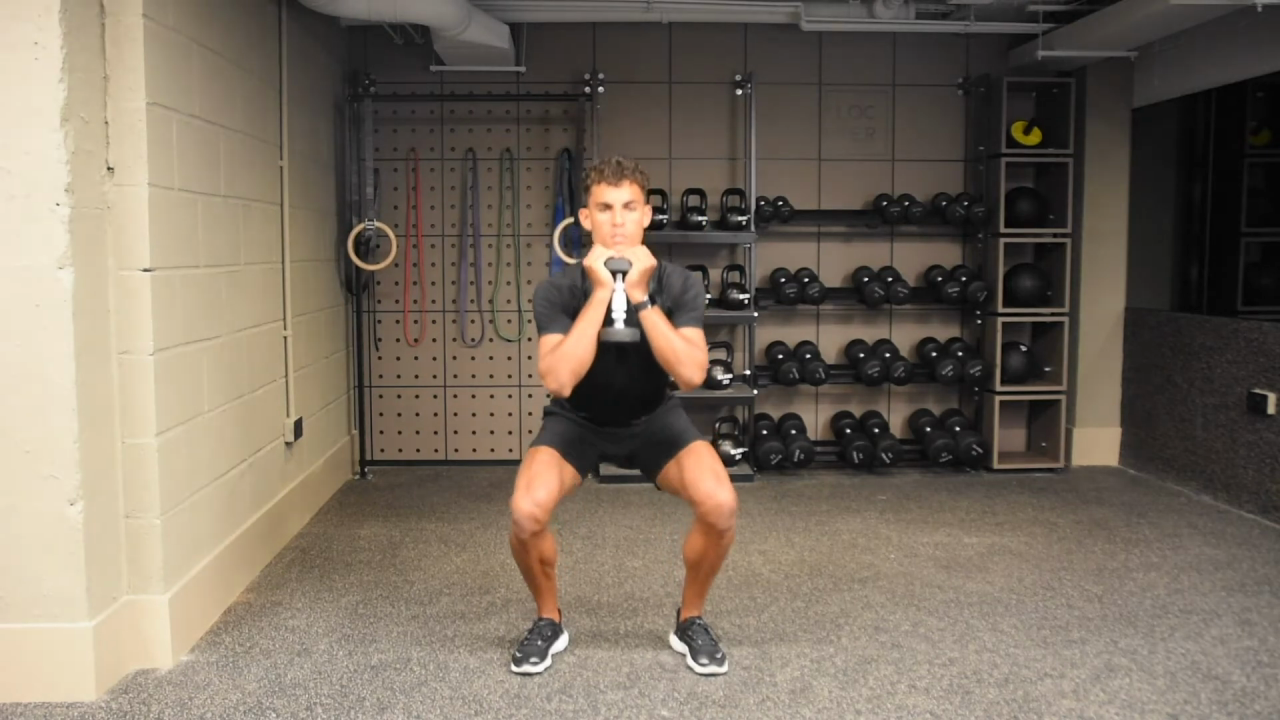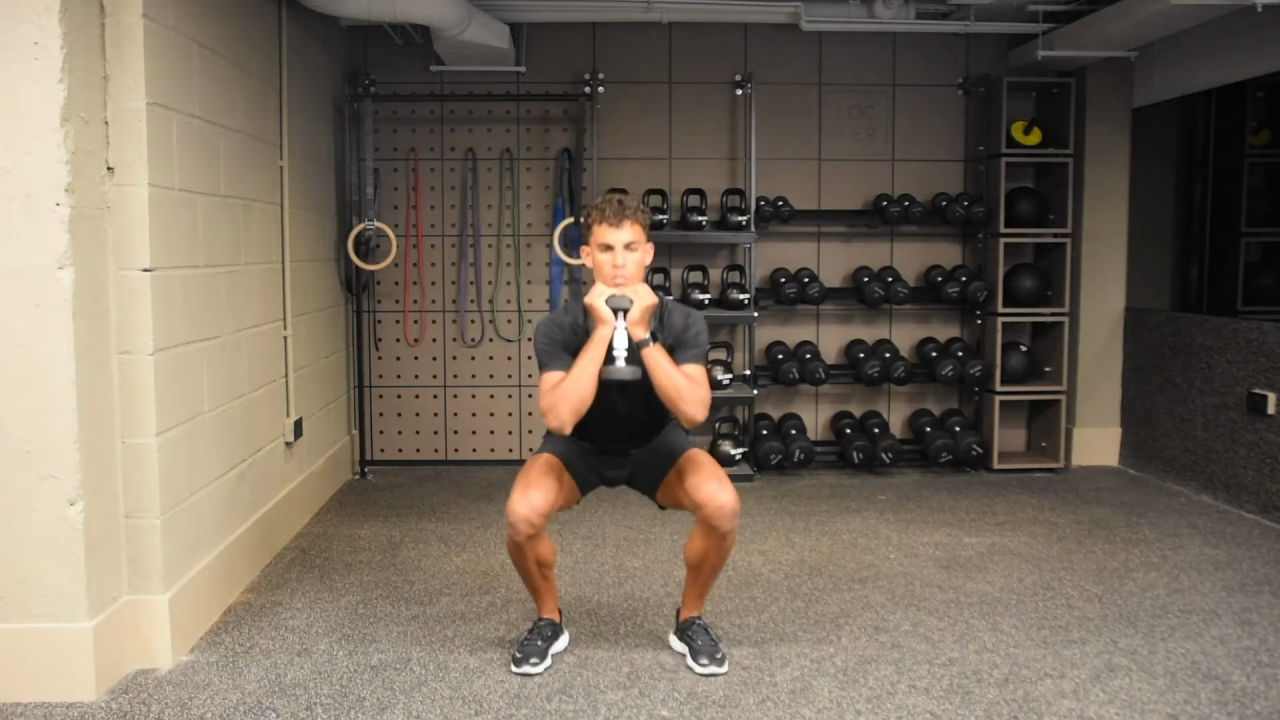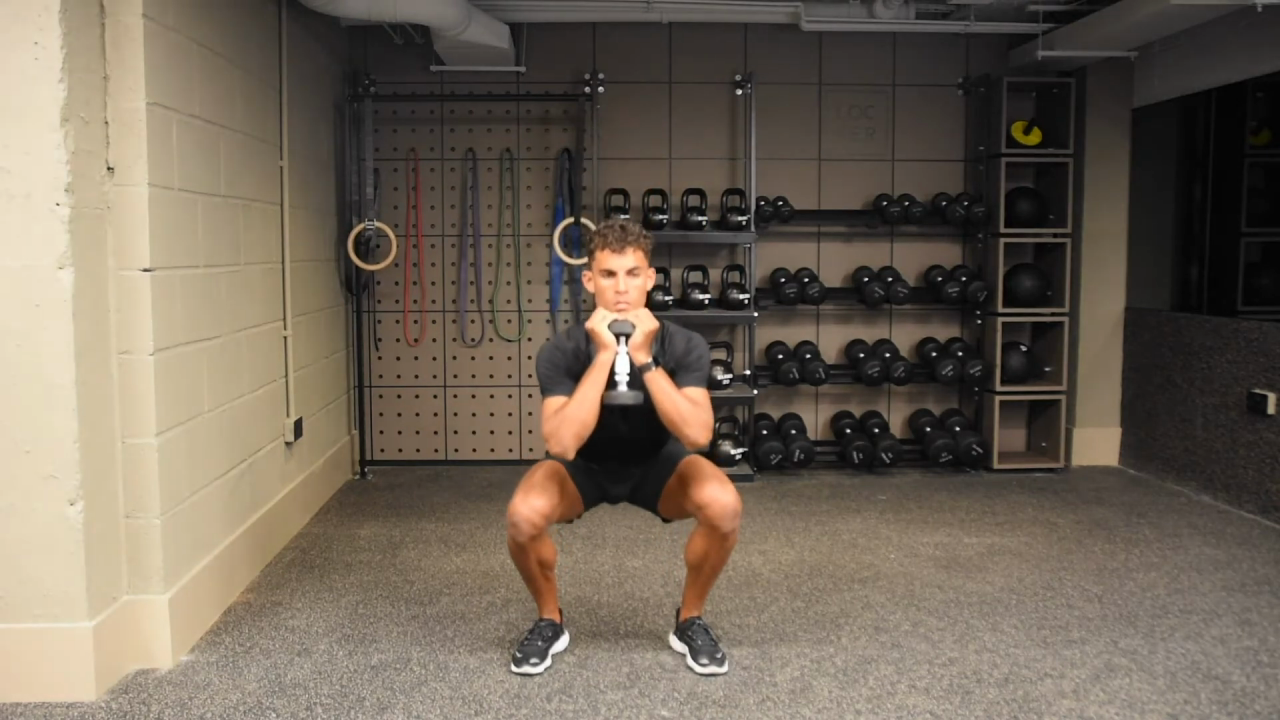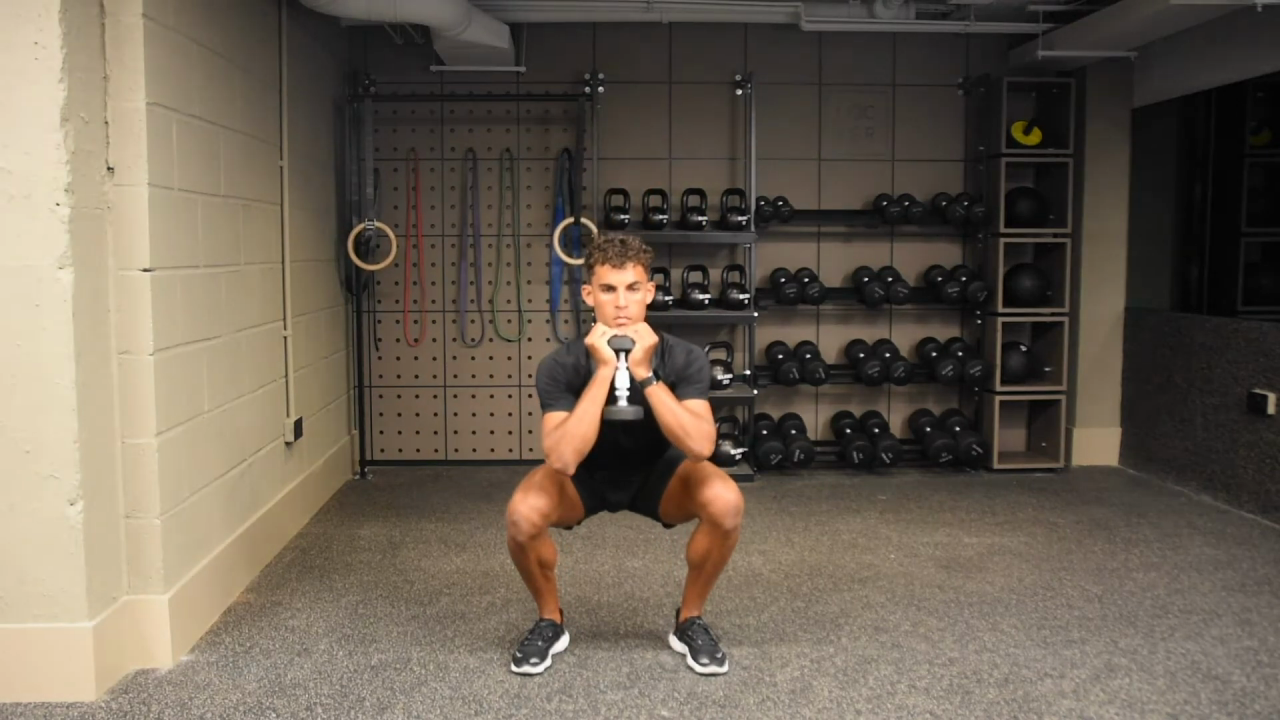
dt=0.3s
person 1, frame 1
left shoulder: (679, 285)
right shoulder: (558, 291)
left elbow: (692, 374)
right elbow: (558, 381)
left wrist: (640, 297)
right wrist: (601, 294)
left hip: (653, 417)
right hip: (578, 419)
left knee: (720, 504)
right knee: (526, 511)
left ankle: (690, 620)
right ankle: (548, 621)
person 1, frame 2
left shoulder: (681, 321)
right shoulder: (560, 326)
left elbow: (694, 412)
right elbow: (559, 419)
left wrist: (642, 335)
right wrist: (603, 331)
left hip: (654, 443)
right hip: (581, 446)
left knee: (722, 506)
right knee: (522, 514)
left ankle: (690, 621)
right ankle: (549, 621)
person 1, frame 3
left shoulder: (684, 345)
right shoulder: (561, 351)
left elbow: (698, 435)
right elbow: (561, 445)
left wrist: (644, 359)
right wrist: (604, 356)
left hip: (656, 461)
right hip: (585, 465)
left knee: (724, 505)
right knee: (524, 514)
left ankle: (690, 620)
right ankle: (550, 621)
person 1, frame 4
left shoulder: (683, 358)
right shoulder: (562, 365)
left elbow: (701, 447)
right elbow: (562, 460)
left wrist: (644, 373)
right wrist: (604, 371)
left hip: (656, 469)
right hip: (586, 473)
left knee: (725, 502)
right knee: (524, 513)
left ankle: (690, 620)
right ankle: (550, 621)
